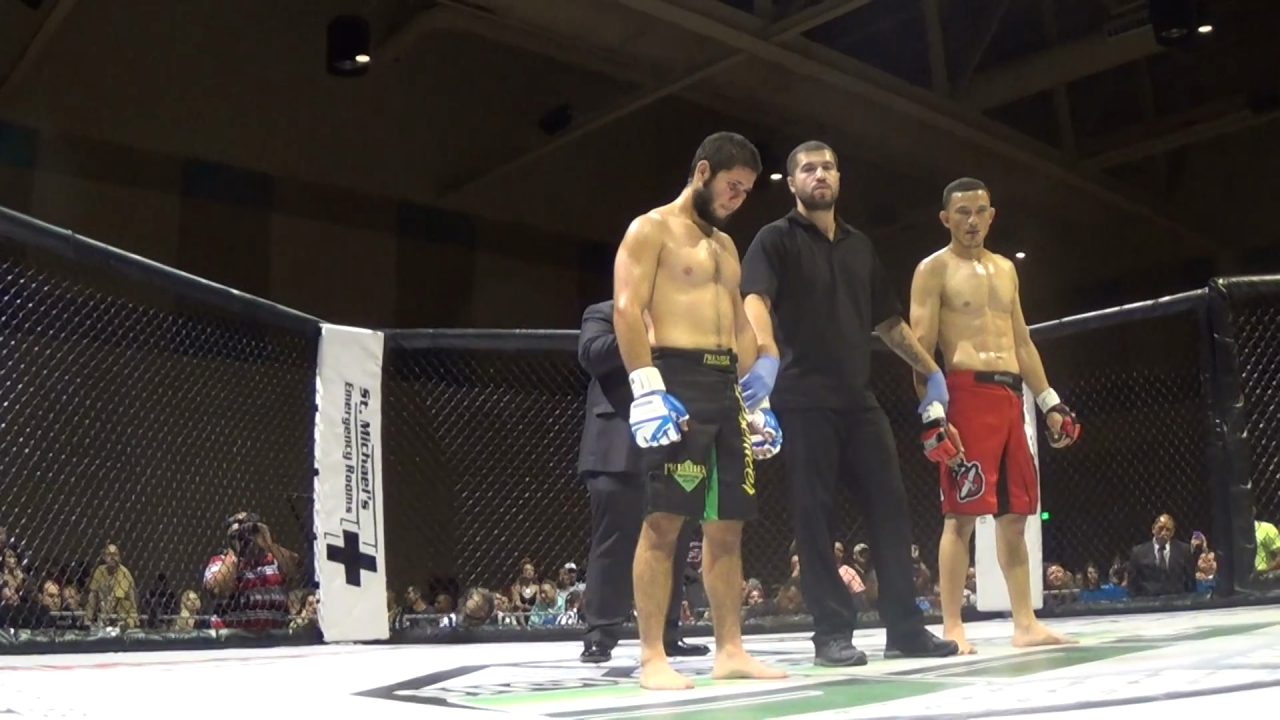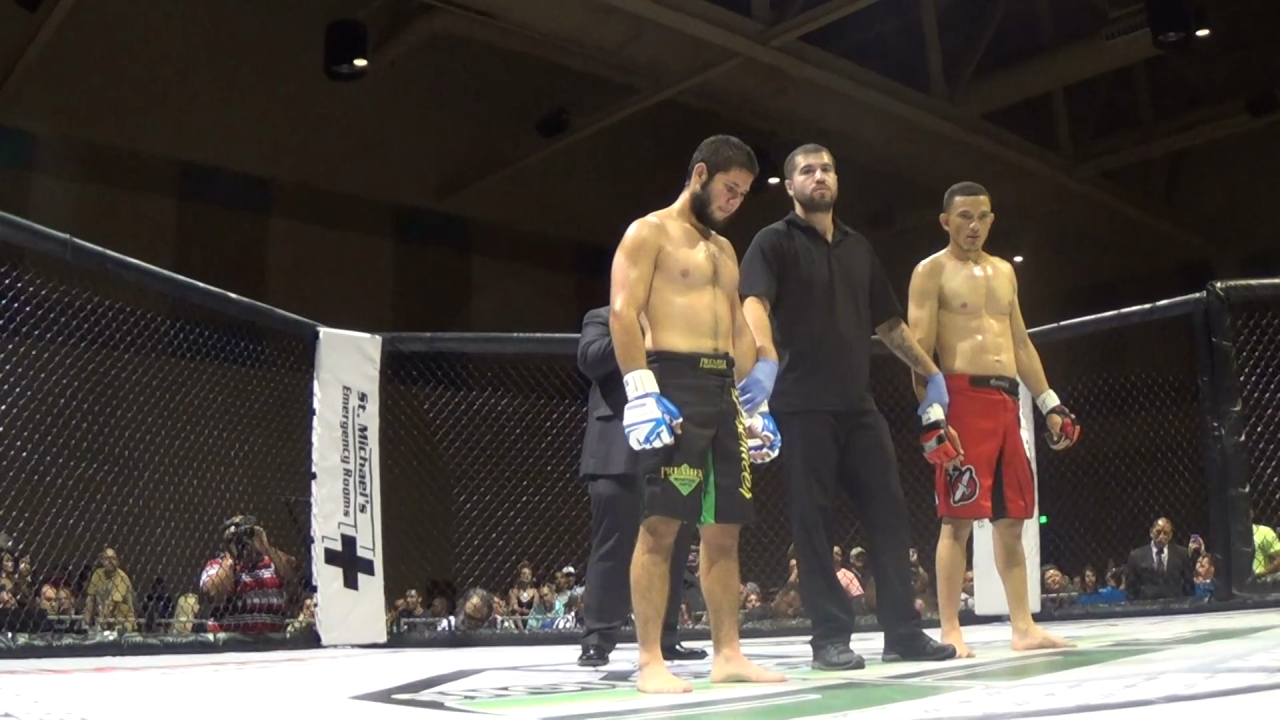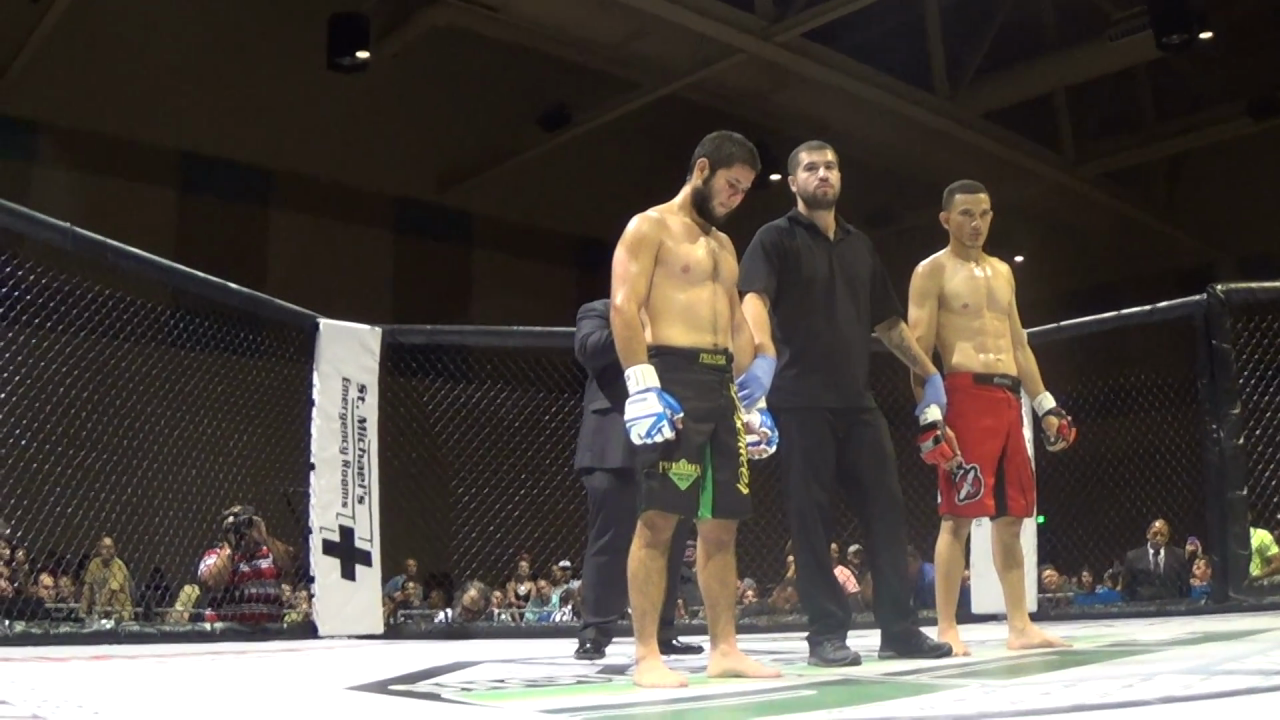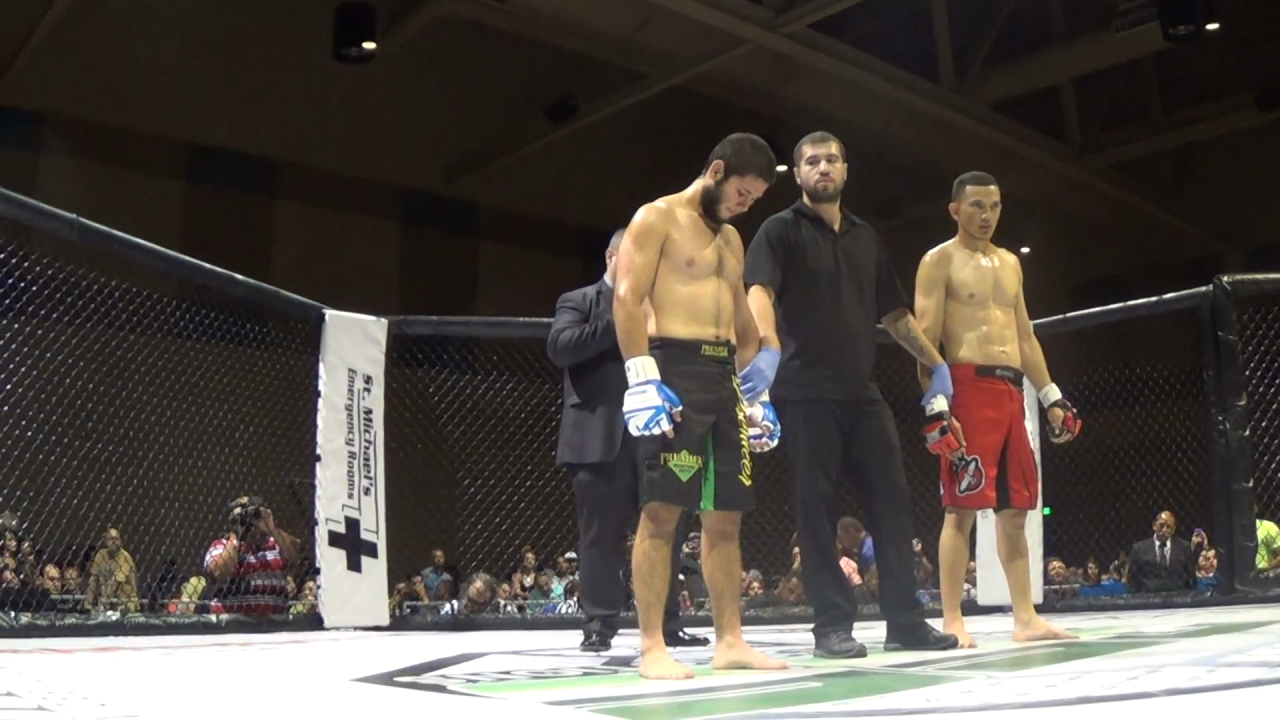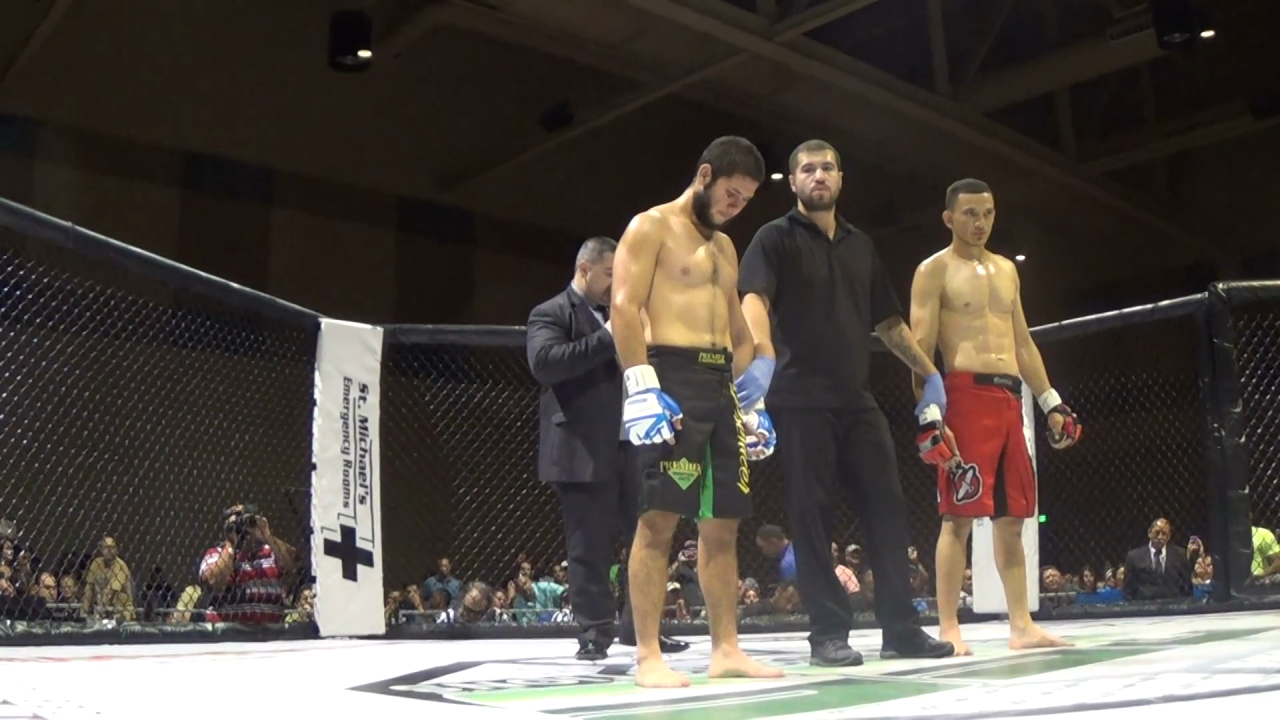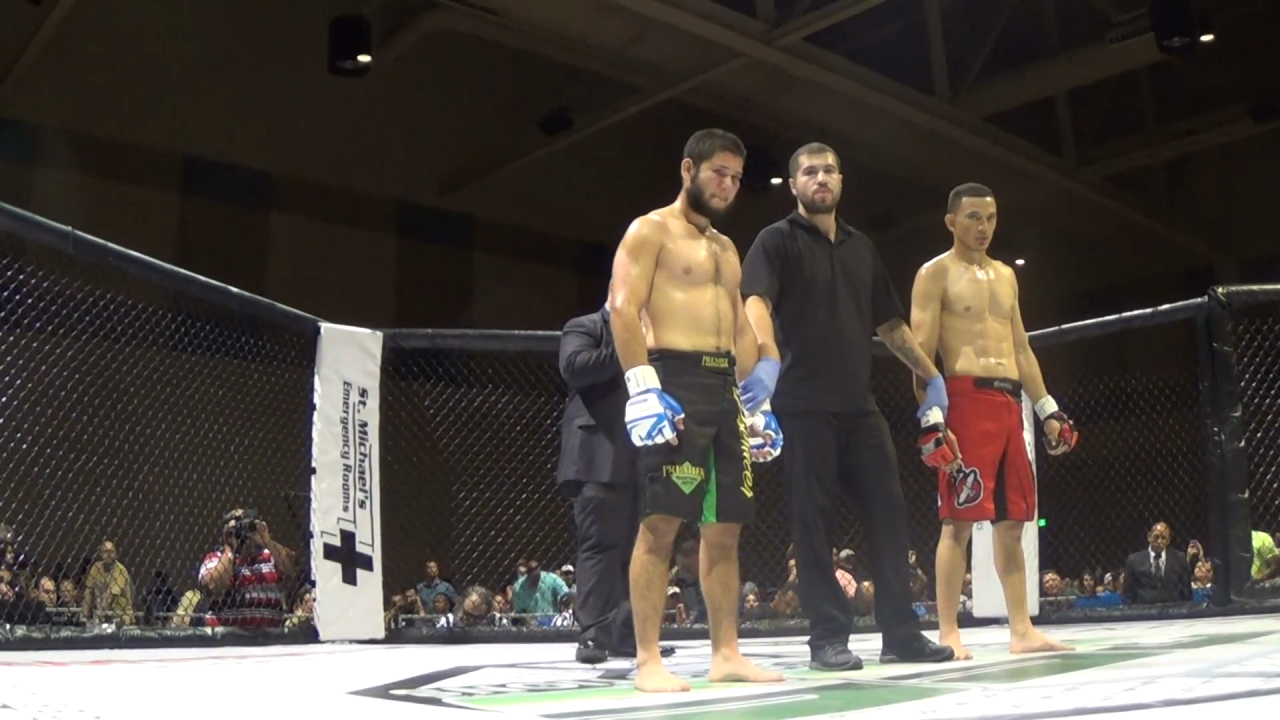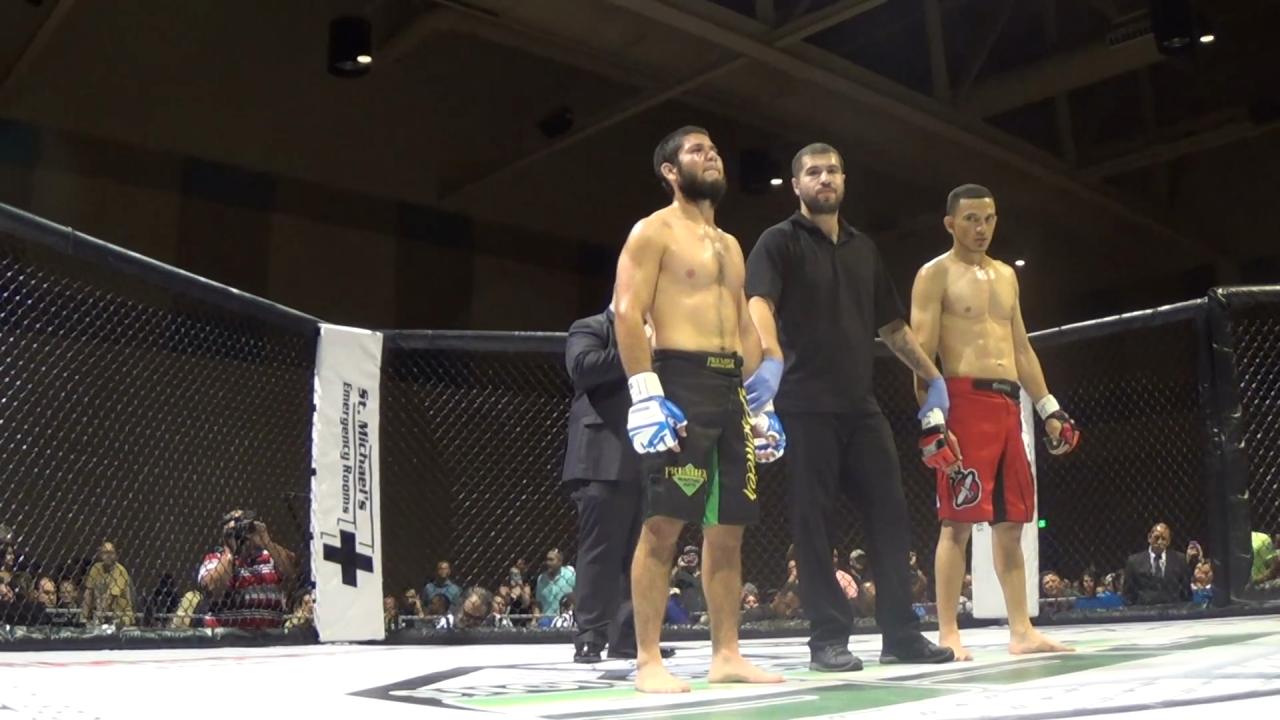
dt=0.7s
person 1, frame 1
left shoulder: (726, 246)
right shoulder: (651, 229)
right elbow: (627, 310)
left wrist: (757, 397)
right wrist: (648, 389)
left hip: (725, 387)
right hip: (677, 379)
left knee: (727, 526)
right knee: (663, 521)
left ankle: (729, 650)
right ankle: (652, 658)
person 1, frame 2
left shoulder: (724, 250)
right shoulder: (648, 233)
right elbow: (622, 313)
right wrist: (641, 392)
left hip: (723, 391)
right hip: (673, 383)
left knee: (724, 529)
right knee: (661, 525)
left ankle: (728, 654)
right ankle: (650, 662)
person 1, frame 3
left shoulder: (724, 246)
right shoulder: (649, 227)
right elbow: (624, 309)
right wrist: (643, 386)
left hip: (721, 386)
right hip: (673, 378)
left knee: (722, 525)
right knee: (658, 519)
left ankle: (724, 649)
right ankle: (647, 656)
person 1, frame 4
left shoulder: (731, 239)
right shoulder: (657, 218)
right elbow: (627, 298)
right wrist: (643, 379)
left hip: (723, 377)
right hip: (674, 368)
left knee: (726, 515)
right knee: (661, 509)
left ankle: (730, 639)
right ankle: (652, 646)
person 1, frame 5
left shoulder: (725, 247)
right shoulder: (651, 227)
right elbow: (624, 308)
right wrist: (643, 388)
left hip: (719, 385)
right hip: (672, 377)
left knee: (723, 523)
right knee: (659, 518)
left ankle: (726, 649)
right ankle: (648, 655)
person 1, frame 6
left shoulder: (727, 248)
right shoulder: (650, 230)
right elbow: (624, 310)
right wrist: (644, 389)
left hip: (724, 388)
right hip: (674, 380)
left knee: (725, 527)
right knee: (661, 522)
left ankle: (726, 654)
right ankle: (648, 661)
person 1, frame 7
left shoulder: (730, 245)
right shoulder: (654, 231)
right elbow: (628, 314)
left wrist: (761, 402)
right wrist: (646, 395)
left hip: (730, 389)
right hip: (679, 381)
left knee: (728, 528)
right knee: (664, 524)
left ankle: (726, 655)
right ankle: (648, 662)
person 2, frame 1
left shoulder: (860, 246)
right shoulder: (776, 239)
left elbow: (889, 321)
right elbow: (755, 300)
left wrist: (931, 370)
left hip: (858, 397)
right hip: (803, 398)
left knee: (890, 507)
right knee: (813, 515)
left ankle: (904, 626)
right ankle: (832, 633)
person 2, frame 2
left shoulder: (858, 247)
right shoulder: (775, 241)
left elbow: (888, 322)
right elbow: (754, 303)
left wrist: (932, 372)
right wrist: (766, 359)
left hip: (857, 401)
right hip: (801, 402)
left knee: (889, 510)
right knee: (812, 518)
left ankle: (903, 630)
right ankle: (830, 636)
person 2, frame 3
left shoulder: (860, 246)
right shoulder: (777, 238)
left elbow: (888, 322)
right elbow: (754, 299)
left wrist: (930, 373)
right wrist: (765, 356)
left hip: (856, 398)
right hip: (800, 398)
left knee: (887, 508)
right knee: (811, 515)
left ankle: (899, 628)
right ankle: (826, 633)
person 2, frame 4
left shoulder: (866, 237)
right shoulder: (781, 230)
left elbow: (895, 312)
right elbow: (759, 291)
left wrist: (936, 363)
right wrist: (770, 349)
left hip: (862, 390)
right hip: (805, 389)
left knee: (892, 500)
right knee: (816, 507)
left ankle: (905, 620)
right ankle: (832, 624)
person 2, frame 5
left shoulder: (860, 245)
right shoulder: (776, 238)
left elbow: (888, 321)
right elbow: (754, 299)
left wrist: (930, 372)
right wrist: (764, 357)
left hip: (856, 398)
right hip: (800, 398)
left knee: (887, 508)
right knee: (811, 514)
left ankle: (900, 628)
right ankle: (828, 633)
person 2, frame 6
left shoulder: (861, 247)
right shoulder: (777, 241)
left elbow: (889, 323)
right elbow: (756, 302)
left wrist: (931, 375)
right wrist: (768, 358)
left hip: (859, 402)
right hip: (803, 403)
left knee: (888, 512)
right knee: (813, 519)
left ankle: (901, 632)
right ankle: (828, 637)
person 2, frame 7
left shoulder: (864, 248)
right shoulder: (780, 241)
left elbow: (891, 324)
right elbow: (759, 303)
left wrist: (933, 377)
right wrist: (771, 359)
left hip: (860, 403)
right hip: (805, 403)
left knee: (890, 513)
right knee: (813, 520)
left ankle: (901, 633)
right ankle: (828, 638)
person 3, frame 1
left shoulder: (1005, 269)
right shoulder: (934, 270)
right elbow: (922, 348)
left wrist: (1050, 403)
right wrist: (933, 414)
left hip: (1010, 397)
right hip: (967, 395)
left knee: (1015, 515)
right knee: (961, 514)
left ankle: (1026, 623)
right ankle: (952, 627)
person 3, frame 2
left shoulder: (1004, 271)
right shoulder: (932, 272)
left elbow: (1021, 343)
right elbow: (920, 350)
left wrist: (1050, 404)
right wrist: (932, 416)
left hip: (1007, 400)
right hip: (963, 397)
left knee: (1012, 519)
right knee: (958, 519)
left ankle: (1024, 627)
right ankle: (950, 631)
person 3, frame 3
left shoulder: (1002, 272)
right shoulder: (932, 271)
right elbow: (919, 351)
left wrist: (1046, 406)
right wrist: (930, 417)
left hip: (1009, 400)
right hip: (966, 396)
left knee: (1011, 518)
right knee: (958, 516)
left ankle: (1020, 626)
right ankle: (947, 629)
person 3, frame 4
left shoulder: (1010, 264)
right shoulder: (940, 261)
right elbow: (926, 340)
left wrist: (1052, 398)
right wrist: (936, 407)
left hip: (1011, 392)
right hip: (968, 388)
left knee: (1015, 510)
right knee: (962, 508)
left ankle: (1026, 618)
right ankle: (953, 621)
person 3, frame 5
left shoulder: (1006, 270)
right shoulder: (934, 271)
left elbow: (1023, 343)
right elbow: (921, 349)
left wrist: (1052, 403)
right wrist: (929, 416)
left hip: (1009, 399)
right hip: (966, 396)
left knee: (1012, 518)
right knee: (959, 516)
left ankle: (1022, 626)
right ankle: (948, 628)
person 3, frame 6
left shoulder: (1005, 276)
right shoulder: (936, 274)
right elbow: (922, 352)
left wrist: (1048, 410)
right wrist: (931, 418)
left hip: (1010, 403)
right hip: (967, 400)
left knee: (1012, 522)
right knee: (959, 520)
left ankle: (1022, 630)
right ankle: (949, 633)
person 3, frame 7
left shoulder: (1006, 276)
right shoulder: (935, 275)
right elbow: (922, 354)
left wrist: (1049, 409)
left hip: (1008, 405)
right hip: (966, 402)
left knee: (1011, 523)
right knee: (958, 521)
left ankle: (1022, 631)
right ankle: (948, 634)
person 4, frame 1
right shoulder: (603, 314)
right elbow: (590, 354)
right hip: (619, 449)
left knee: (672, 546)
right knee: (613, 545)
left ankle: (666, 635)
right ankle: (599, 637)
person 4, frame 2
right shoulder: (603, 319)
right elbow: (589, 359)
right hip: (619, 452)
left knee: (671, 548)
right knee: (612, 548)
left ankle: (665, 639)
right ankle: (597, 641)
person 4, frame 3
right shoulder: (599, 312)
right elbow: (588, 350)
right hip: (615, 445)
left knee: (668, 543)
right knee: (608, 541)
left ankle: (661, 633)
right ankle: (595, 634)
person 4, frame 4
right shoulder: (579, 302)
right elbow: (559, 347)
right wrist: (618, 322)
right hip: (601, 439)
right knee: (600, 536)
left ankle: (666, 624)
right ankle: (599, 625)
person 4, frame 5
right shoulder: (550, 314)
right elbow: (544, 364)
right wrist: (606, 339)
right hip: (584, 452)
right knee: (589, 548)
left ankle: (638, 626)
right ankle: (594, 634)
person 4, frame 6
right shoulder: (584, 327)
right elbow: (574, 366)
left hip: (639, 461)
right hip: (598, 459)
left knee: (634, 551)
right knee: (600, 546)
left ankle: (626, 636)
right ankle: (593, 636)
person 4, frame 7
left shoulder: (646, 336)
right shoulder: (590, 328)
right elbow: (582, 366)
left hip: (640, 460)
right hip: (604, 459)
left knee: (636, 552)
right knee: (600, 548)
left ankle: (627, 636)
right ankle: (590, 636)
